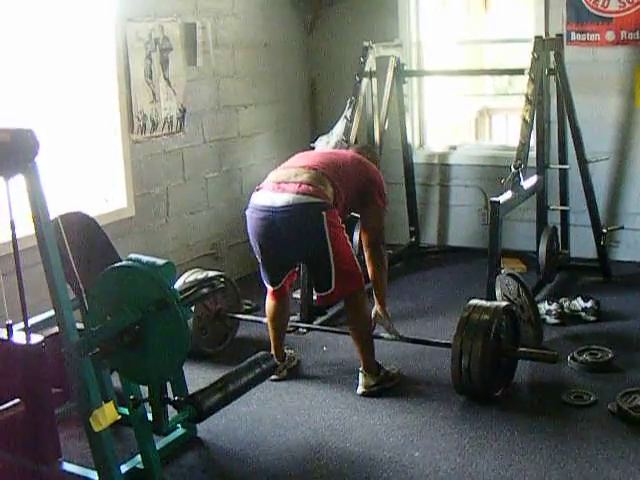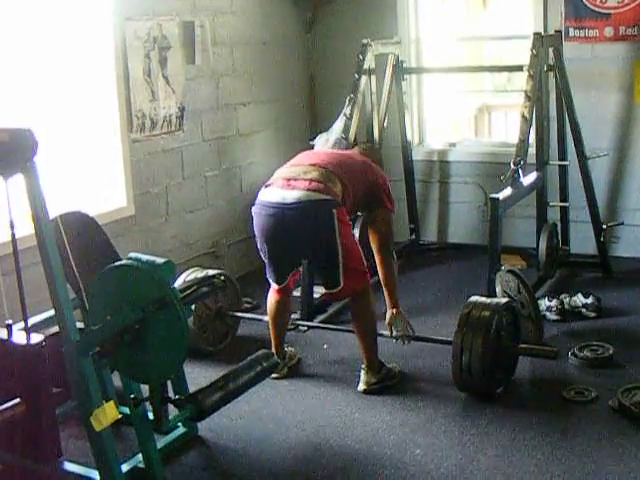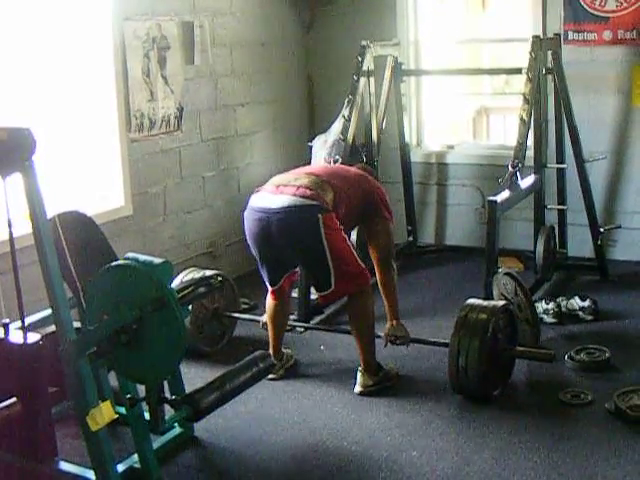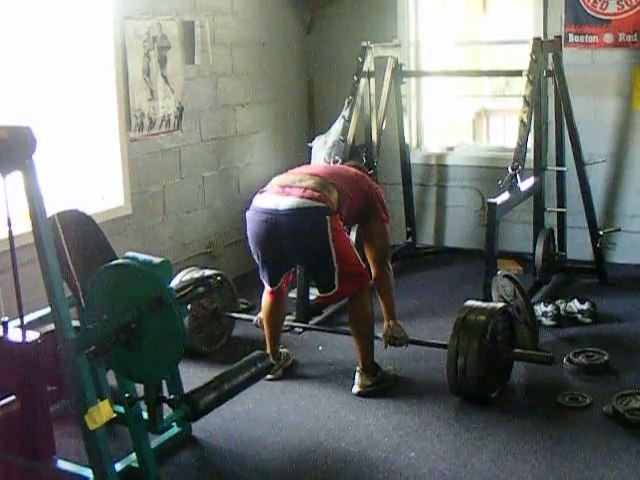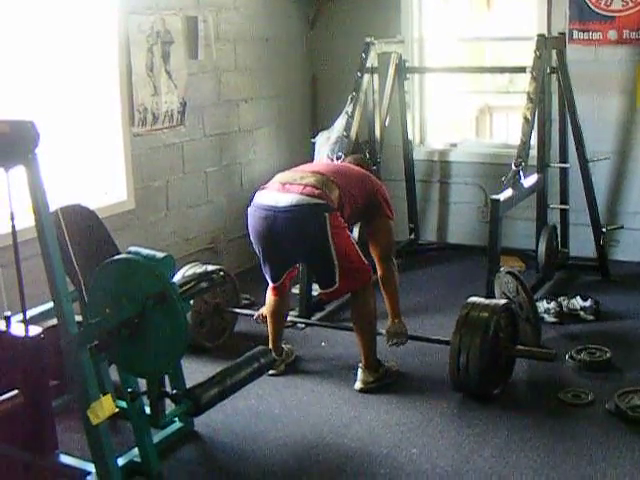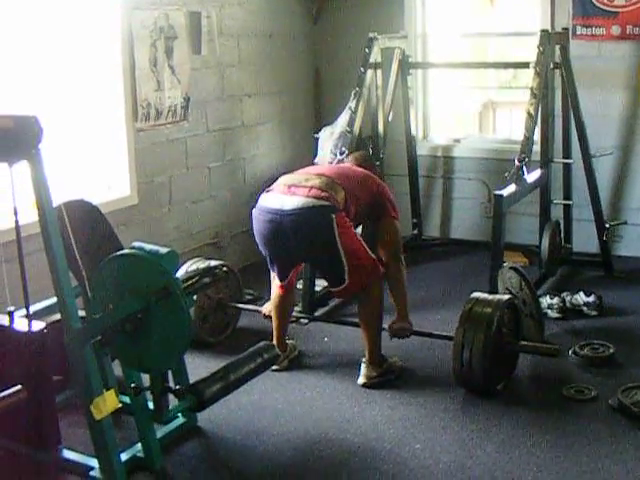
dt=0.3s
person 1, frame 1
left shoulder: (306, 157)
right shoulder: (370, 172)
right elbow: (374, 246)
right wrist: (381, 305)
left hip: (258, 208)
right hip: (307, 210)
left knee: (276, 286)
right knee: (352, 290)
left ankle: (279, 361)
right ankle: (370, 374)
person 1, frame 2
left shoulder: (307, 157)
right shoulder: (375, 176)
right elbow: (383, 248)
right wrist: (394, 308)
left hip: (266, 205)
right hip: (316, 206)
left knee: (280, 284)
right knee: (358, 287)
left ankle: (279, 359)
right ankle: (373, 372)
person 1, frame 3
left shoulder: (310, 172)
right shoulder: (372, 189)
right elbow: (384, 262)
left wrist: (273, 310)
right wrist: (394, 320)
left hip: (256, 210)
right hip: (304, 214)
left knee: (278, 286)
right knee: (357, 288)
left ankle: (275, 359)
right ankle: (369, 373)
person 1, frame 4
left shoulder: (303, 172)
right shoulder: (368, 189)
right elbow: (380, 262)
left wrist: (268, 311)
right wrist: (391, 321)
left hip: (259, 211)
right hip: (309, 215)
left knee: (274, 285)
right knee: (357, 288)
left ankle: (273, 359)
right ankle: (368, 374)
person 1, frame 5
left shoulder: (310, 169)
right shoulder: (372, 186)
right elbow: (385, 259)
left wrist: (270, 304)
right wrist: (395, 318)
left hip: (260, 209)
right hip: (309, 212)
left knee: (278, 281)
right knee: (360, 284)
left ankle: (275, 355)
right ankle: (370, 370)
person 1, frame 6
left shoulder: (313, 171)
right shoulder: (376, 187)
left elbow: (281, 247)
right elbow: (393, 257)
left wrist: (273, 299)
right wrist: (402, 316)
left hip: (264, 211)
right hip: (314, 215)
left knee: (283, 276)
right knee: (369, 279)
left ankle: (279, 350)
right ankle: (373, 365)
